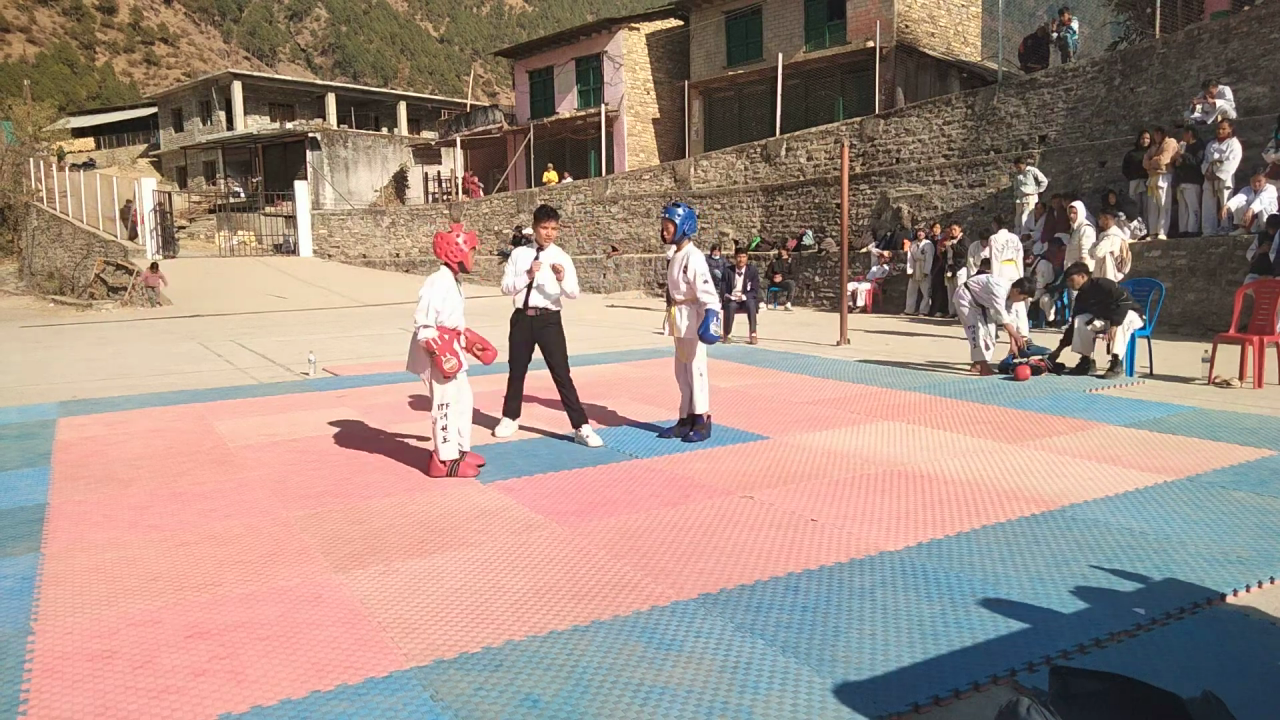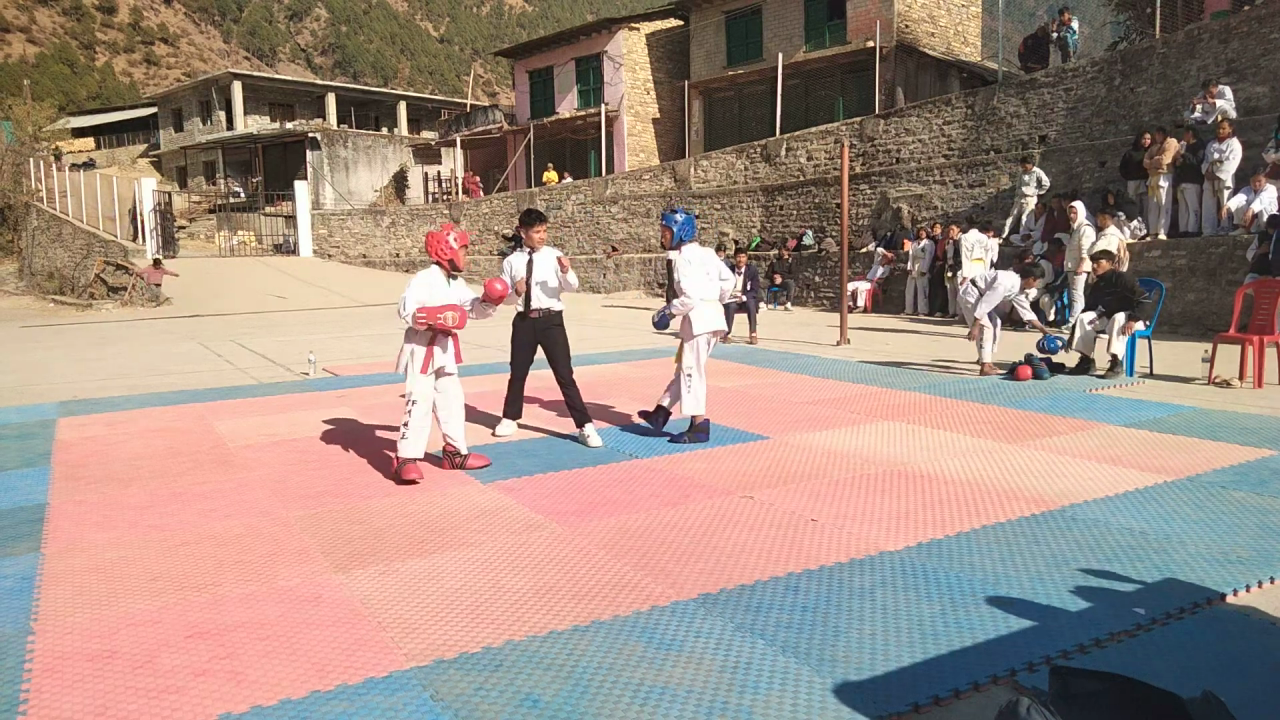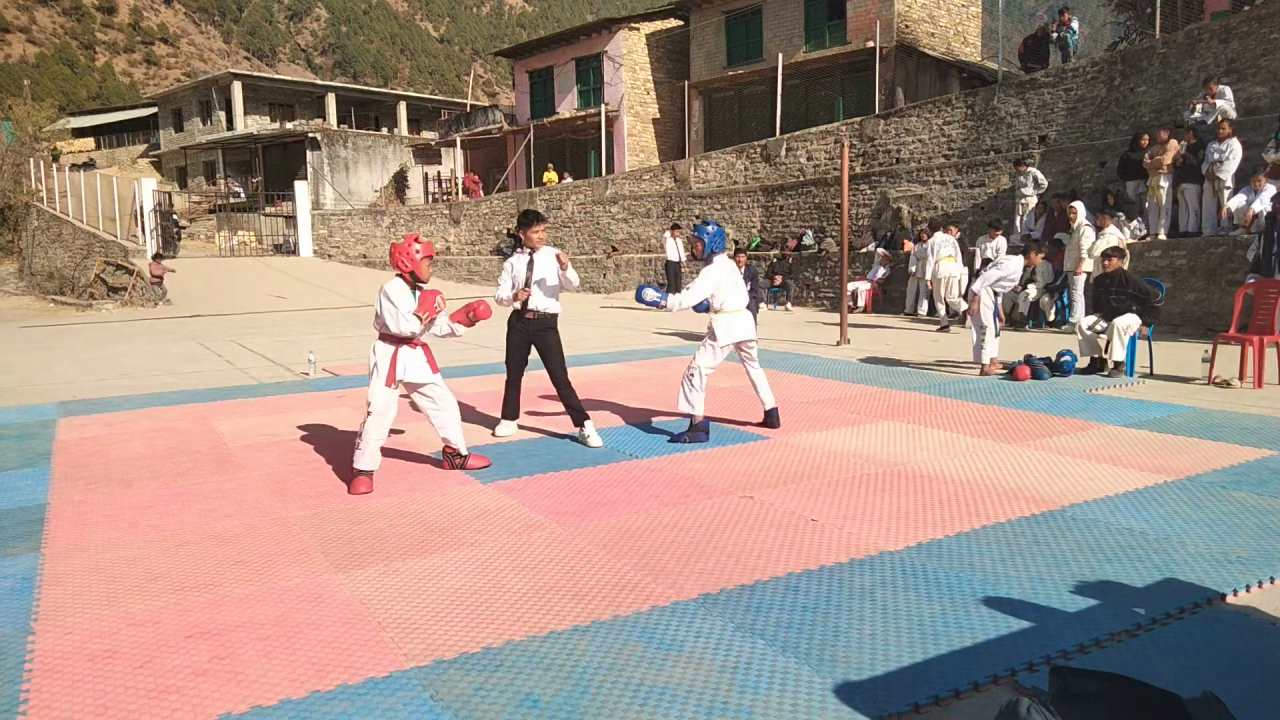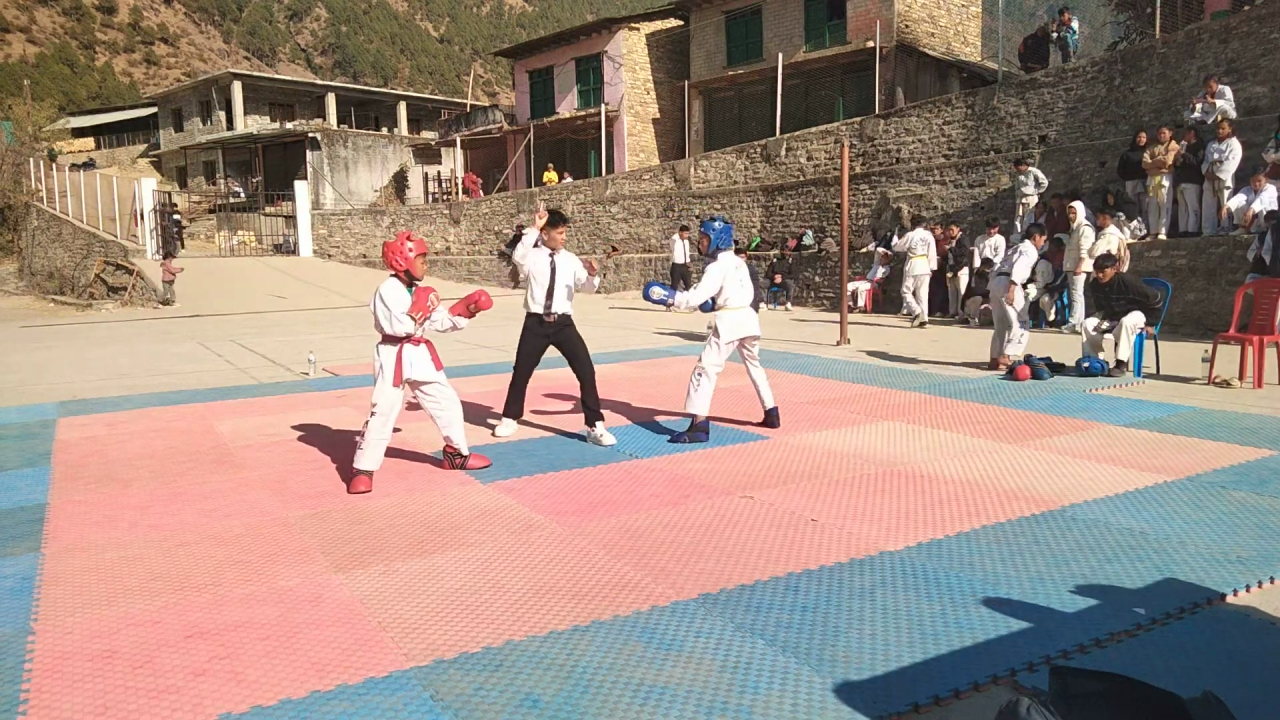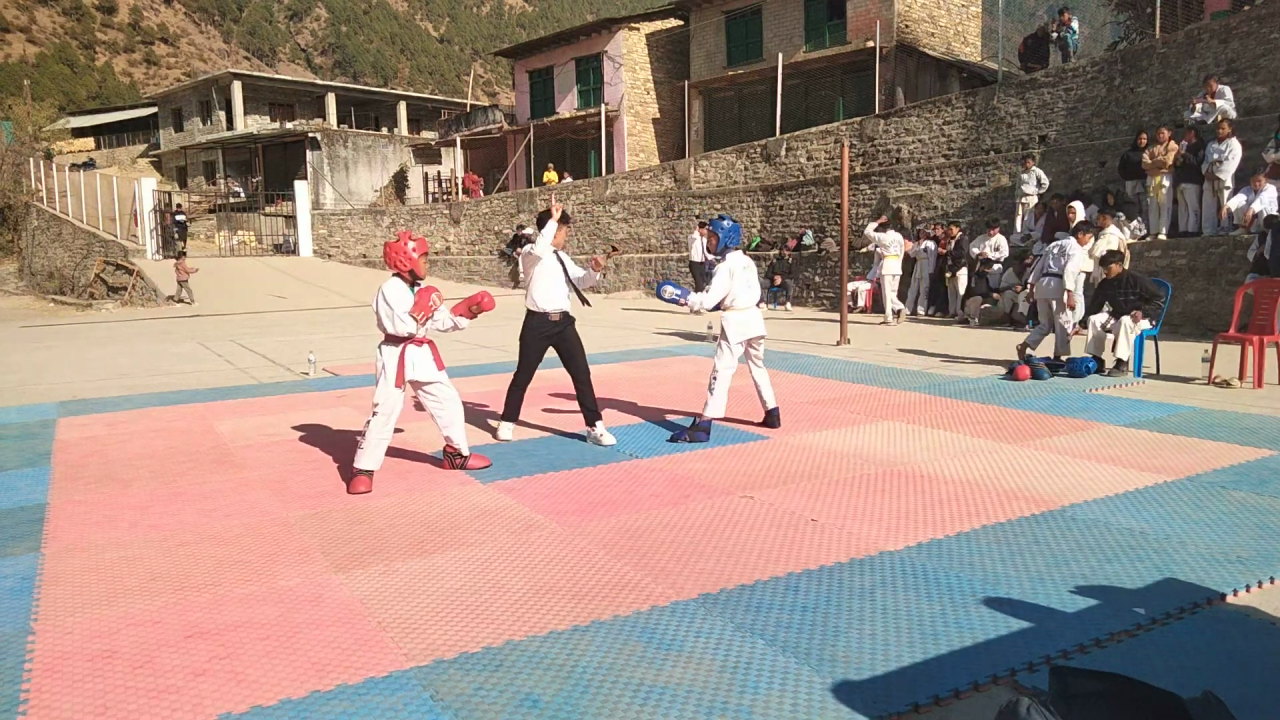
dt=0.5s
person 1, frame 1
left shoulder: (454, 281)
right shoulder: (437, 282)
right elbow: (423, 323)
left wrist: (472, 341)
right wrist: (440, 351)
left hip: (450, 346)
right hip: (437, 349)
left knee: (462, 399)
right knee: (445, 403)
left ankle: (459, 451)
right ankle: (444, 460)
person 1, frame 2
left shoulder: (456, 282)
right shoulder: (425, 278)
left elbow: (476, 308)
right elbow: (408, 312)
left wrist: (490, 298)
right wrist: (438, 317)
left hip: (444, 346)
right hip: (421, 346)
left knee: (452, 399)
right knee: (419, 400)
left ankle: (455, 453)
right ankle: (407, 460)
person 1, frame 3
left shoulder: (422, 292)
right shoulder: (391, 289)
left elbow: (440, 326)
right elbow: (404, 326)
left wrist: (467, 317)
right wrist: (427, 310)
left hip: (416, 357)
right hip: (389, 357)
left knee: (444, 403)
right knee: (378, 413)
left ankle: (456, 454)
right ankle: (363, 470)
person 1, frame 4
left shoulder: (420, 291)
right shoulder: (387, 290)
left elbow: (442, 321)
right elbow: (397, 327)
left wrist: (467, 309)
right wrist: (420, 309)
left hip: (421, 355)
right hip: (394, 357)
left knee: (448, 403)
right knee: (382, 413)
left ankle: (457, 454)
right ankle: (362, 470)
person 1, frame 5
left shoulder: (422, 290)
right shoulder: (390, 290)
left elbow: (443, 321)
right elbow: (399, 326)
left wrist: (468, 311)
right wrist: (421, 309)
left hip: (423, 355)
right hip: (396, 357)
left knee: (449, 402)
right knee: (383, 413)
left ankle: (457, 454)
right ankle: (362, 469)
person 2, frame 1
left shoulder: (561, 257)
right shoulder: (519, 254)
left elbow: (573, 293)
right elbow: (506, 287)
left wrist: (563, 279)
right wrist: (527, 276)
left hip: (549, 319)
right hip: (522, 318)
left knee: (561, 373)
right knee: (516, 372)
left ankle: (582, 427)
right ankle: (510, 418)
person 2, frame 2
left shoulder: (554, 256)
right shoulder: (512, 261)
left elbow: (572, 287)
right elbow: (503, 296)
left wrist: (566, 272)
right wrist: (515, 293)
left hip: (551, 320)
right hip: (524, 321)
left knee: (564, 374)
right knee: (518, 372)
left ankle: (585, 427)
right ankle: (510, 419)
person 2, frame 3
left shoulder: (554, 256)
right shoulder: (513, 262)
left elbow: (573, 284)
right elbow: (499, 295)
left wrist: (565, 268)
right wrist: (512, 295)
left hip: (545, 322)
right hip: (519, 321)
left knee: (559, 375)
right knee: (514, 373)
left ankle: (584, 426)
right ankle: (509, 419)
person 2, frame 4
left shoulder: (570, 259)
right shoulder: (531, 256)
left elbow: (587, 288)
right elbow: (518, 256)
left wrist: (592, 275)
right wrist: (533, 229)
left hip: (563, 323)
right hip: (536, 323)
left knee: (586, 370)
right knee: (522, 372)
left ankle: (595, 426)
right ankle: (510, 419)
person 2, frame 5
left shoulder: (562, 258)
right shoulder: (530, 254)
left elbow: (582, 282)
right elbow: (539, 248)
left wrist: (594, 270)
right wrist: (553, 219)
left hip: (563, 321)
right hip: (538, 322)
left knee: (581, 373)
right knee: (523, 375)
left ankle: (595, 427)
right ankle: (507, 422)
person 3, frame 1
left shoulder: (693, 256)
right shoulder: (675, 255)
left elbow: (707, 290)
left wrist: (711, 315)
left hip: (693, 319)
right hip: (679, 318)
left knee: (696, 370)
right knee: (682, 372)
left ankle: (703, 421)
right ankle: (687, 419)
person 3, frame 2
left shoulder: (684, 258)
right shoulder: (706, 253)
left elbow: (689, 297)
right elbow: (728, 279)
left wrist: (667, 311)
left hip: (699, 317)
right hip: (713, 313)
left knee: (691, 369)
right knee: (685, 367)
left ankle: (699, 426)
right ankle: (661, 413)
person 3, frame 3
left shoulder: (712, 271)
right shoulder: (730, 265)
left elbow: (689, 298)
left wrist: (662, 299)
right wrist: (712, 303)
left hip: (725, 325)
right hip: (743, 321)
left knee: (697, 370)
right knee: (753, 367)
left ankle: (698, 426)
right ankle: (771, 415)
person 3, frame 4
left shoulder: (717, 267)
right shoulder: (739, 262)
left elbow: (697, 297)
left wrist: (668, 296)
right wrist: (718, 300)
left hip: (728, 321)
right hip: (747, 318)
left knee: (705, 370)
right knee: (754, 366)
left ankle: (699, 426)
right ankle: (771, 414)
person 3, frame 5
left shoulder: (725, 266)
right shoulder: (748, 261)
left elbow: (709, 300)
left wrist: (683, 296)
right wrist: (726, 298)
left hip: (735, 321)
right hip: (753, 317)
left knee: (722, 371)
right knee: (757, 366)
left ankle: (703, 425)
right ankle: (772, 414)
